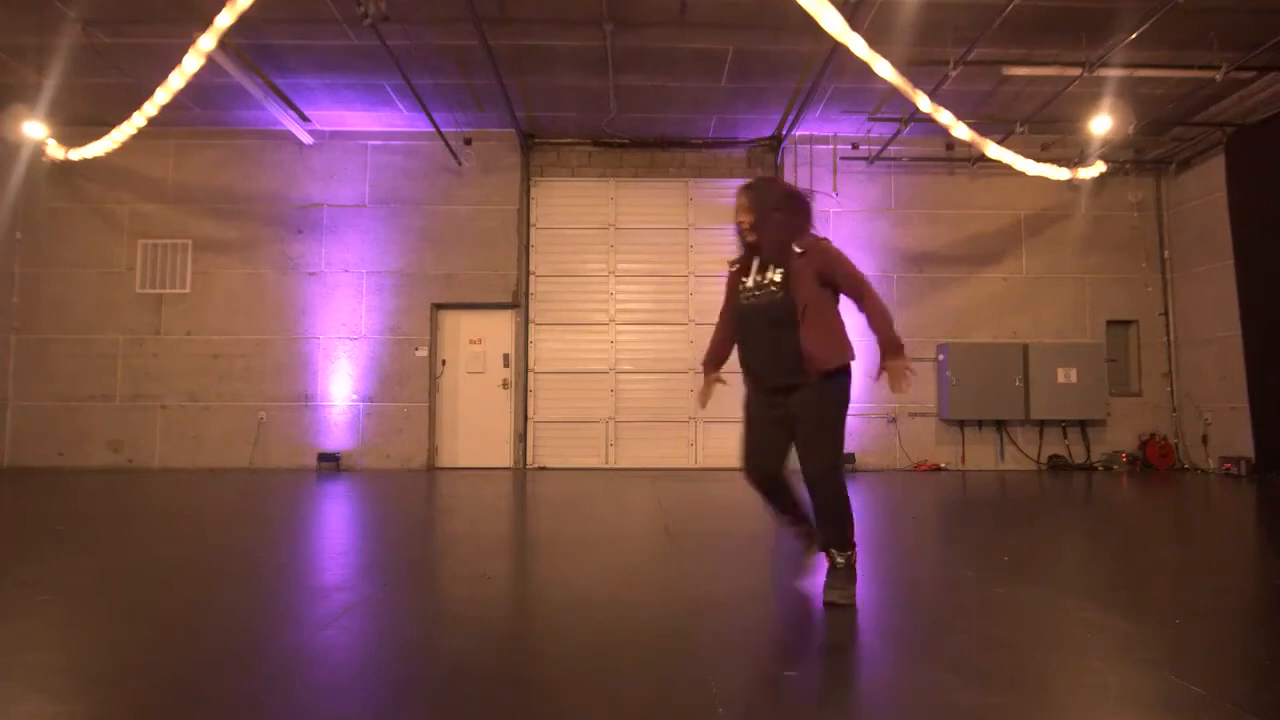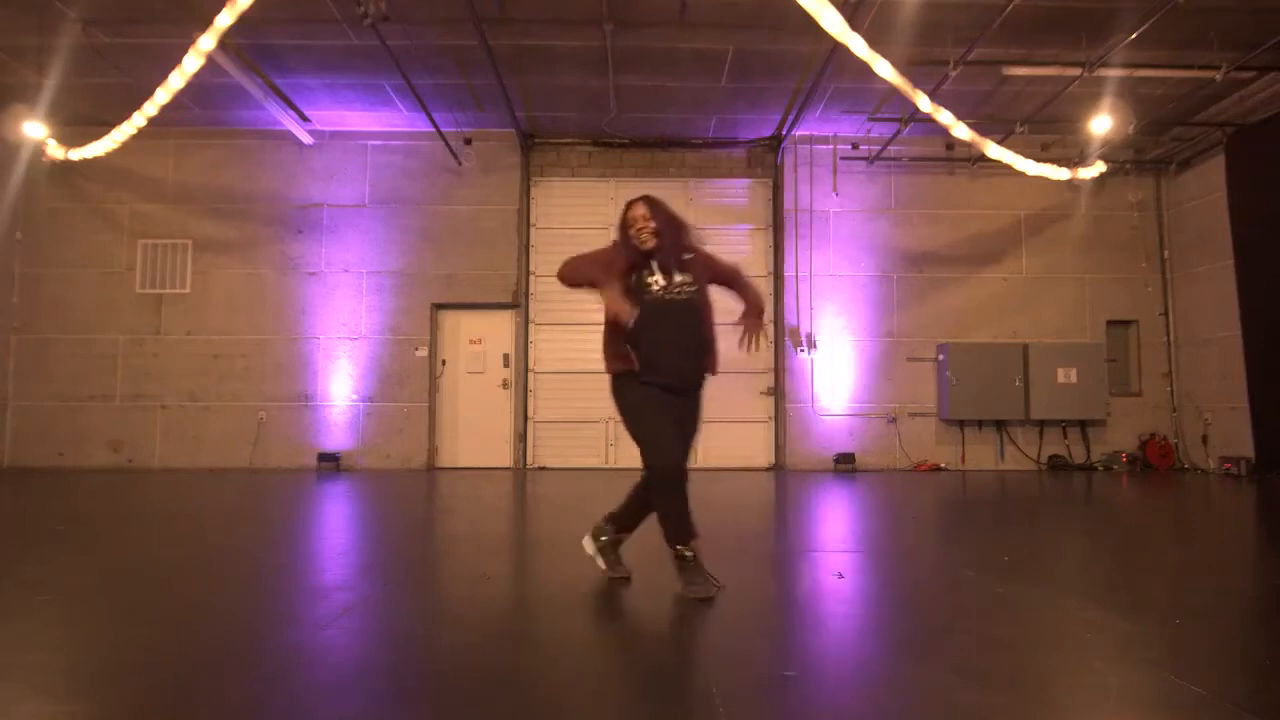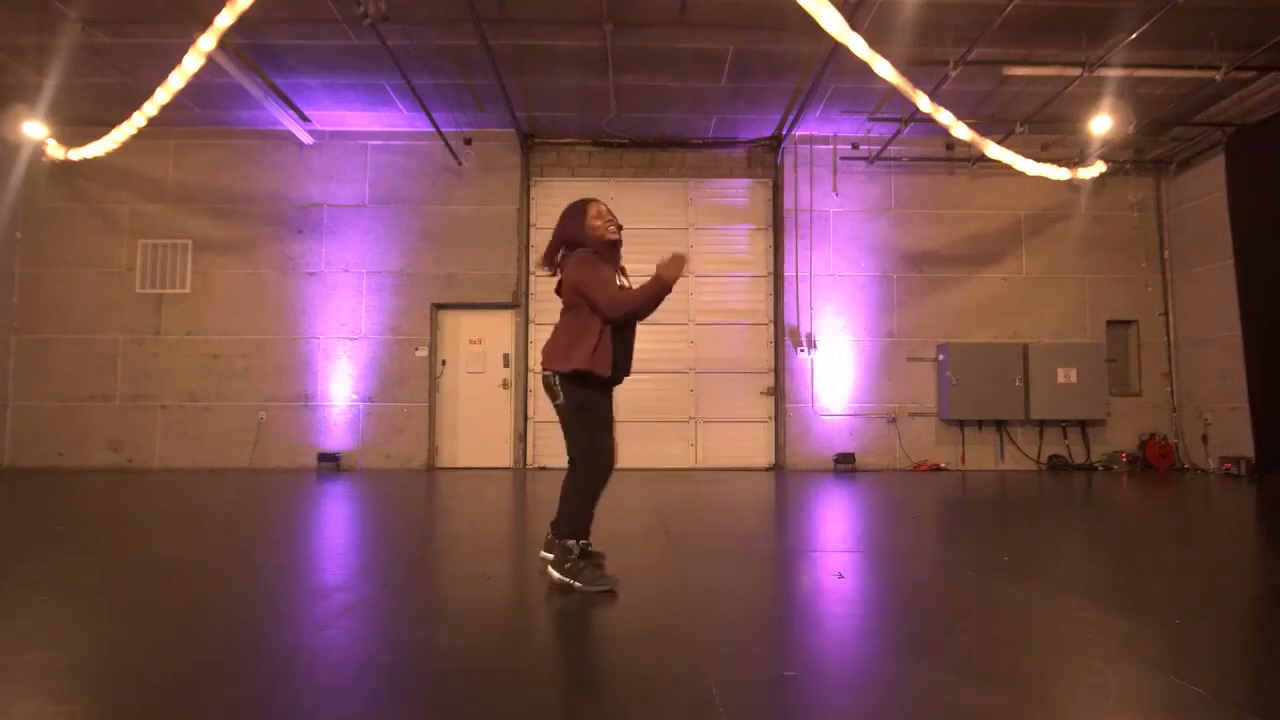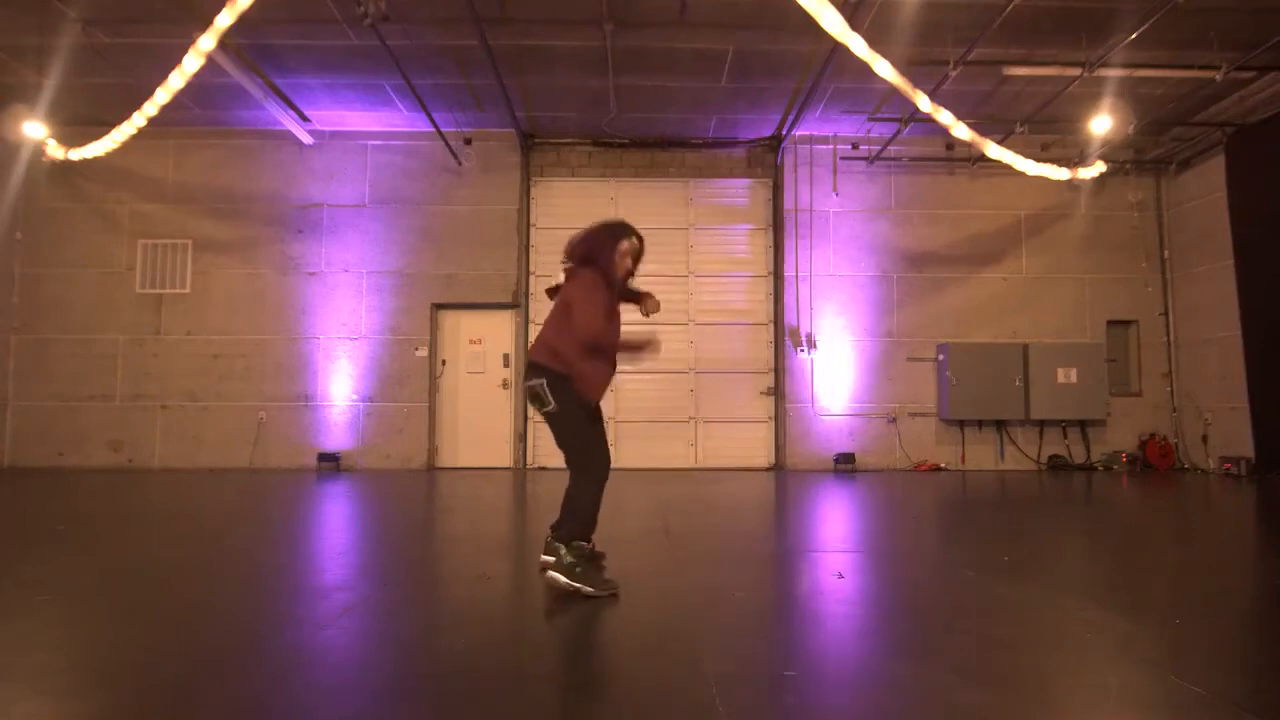
dt=0.7s
person 1, frame 1
left shoulder: (812, 253)
right shoulder: (742, 266)
left elbow: (864, 297)
right elbow: (728, 322)
left wrist: (890, 349)
right wrist: (711, 366)
left hip: (814, 384)
right hip: (763, 389)
left knee: (822, 474)
right knee: (759, 469)
left ankle: (842, 563)
right ankle: (807, 529)
person 1, frame 2
left shoulder: (692, 260)
right shoulder: (621, 262)
left elbow: (734, 276)
right elbow: (569, 271)
left wrist: (753, 307)
right wrist: (606, 287)
left hip: (685, 388)
right hip: (640, 385)
left knee: (669, 472)
right knee: (666, 467)
left ankle: (606, 535)
right ankle: (687, 559)
person 1, frame 3
left shoulder: (603, 265)
right shoulder: (584, 262)
left elbow: (629, 302)
right elbow: (620, 306)
left wrist: (664, 277)
right wrist: (664, 280)
left hip: (588, 377)
right hip: (575, 375)
left knee: (588, 461)
right knee: (595, 460)
left ankle: (561, 541)
right ankle: (567, 557)
person 1, frame 4
left shoulder: (599, 287)
right shoulder: (588, 282)
left elbow: (611, 313)
right elbow: (592, 335)
left wrist: (643, 297)
right wrist: (636, 345)
left hip: (573, 383)
right hip: (555, 381)
left knee: (593, 465)
right knee: (592, 465)
left ankle: (559, 543)
right ankle: (571, 558)
